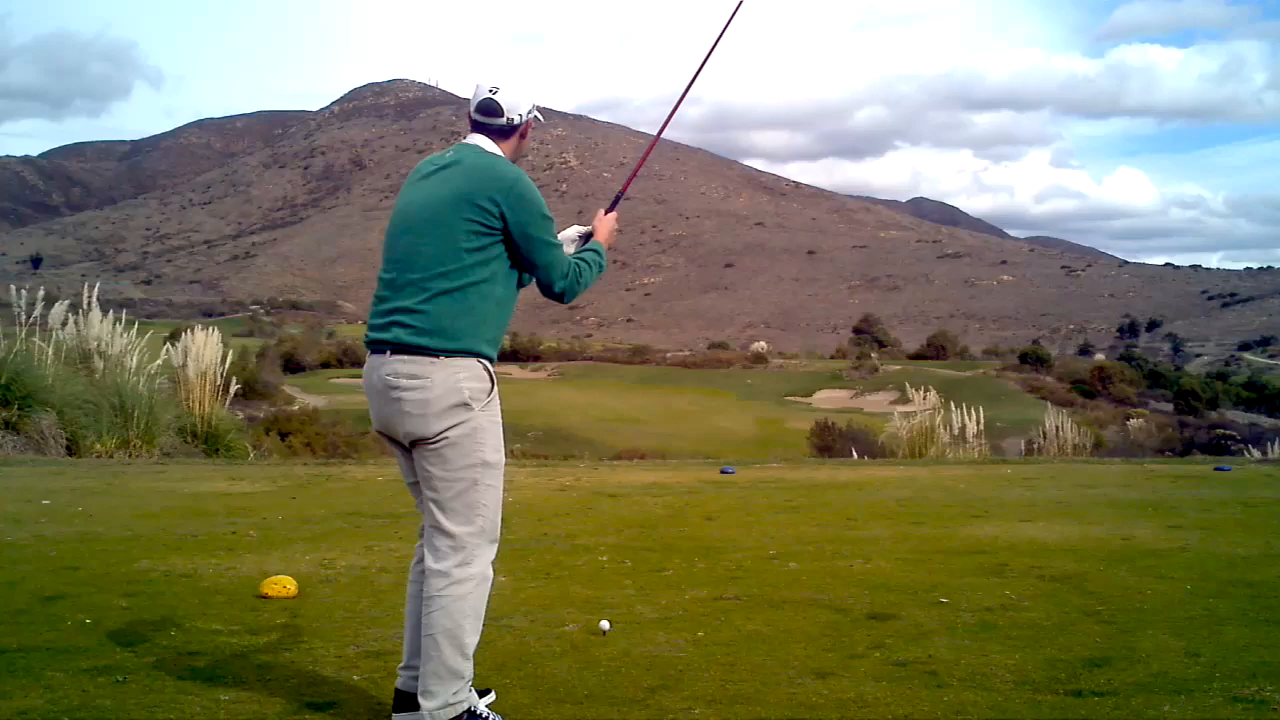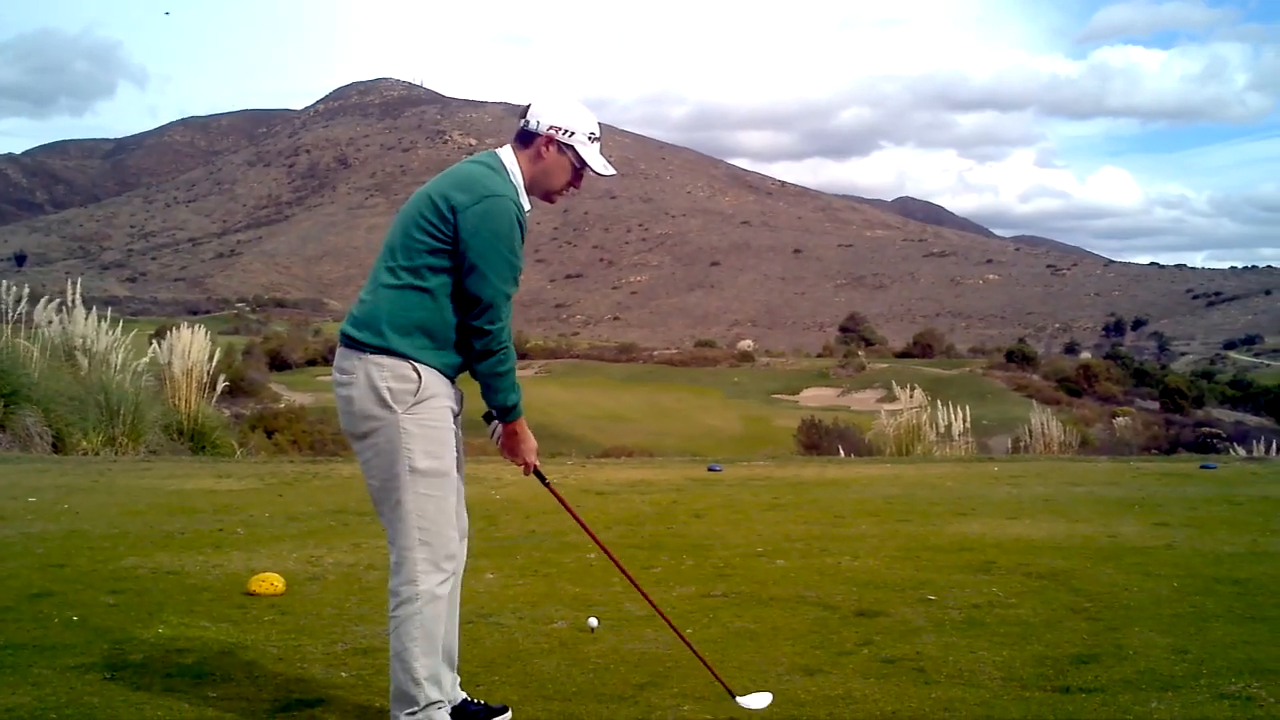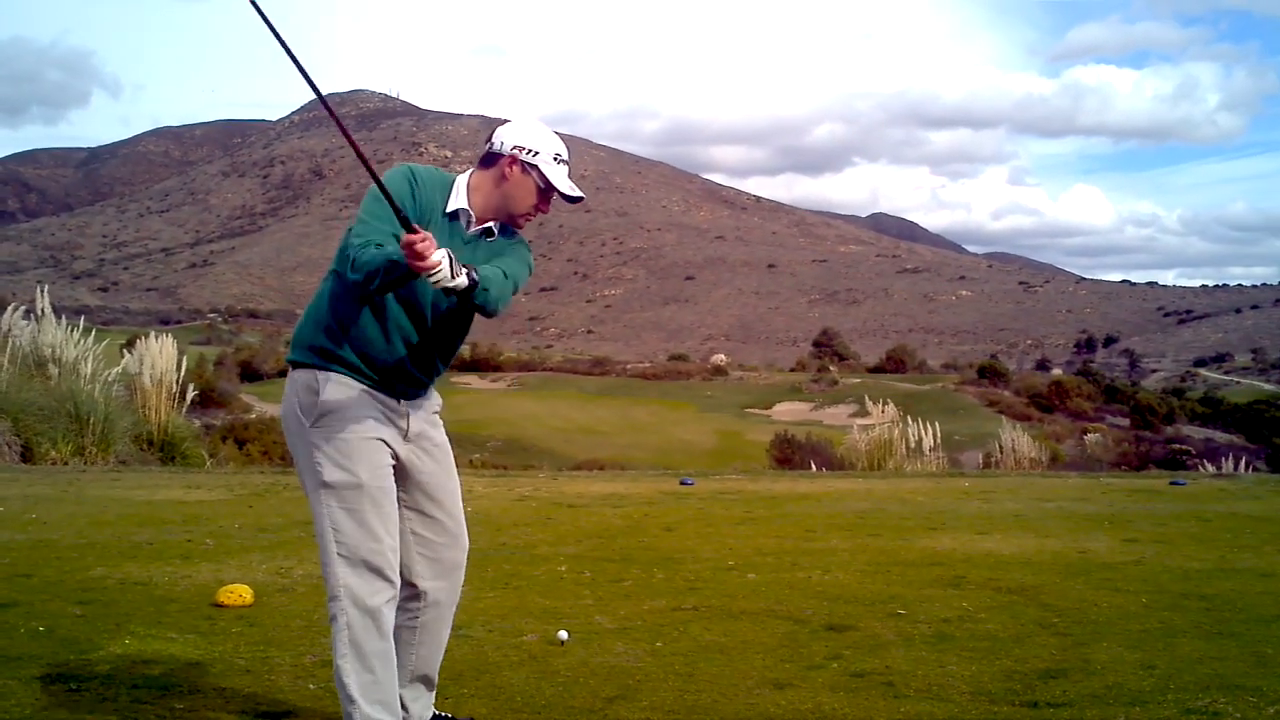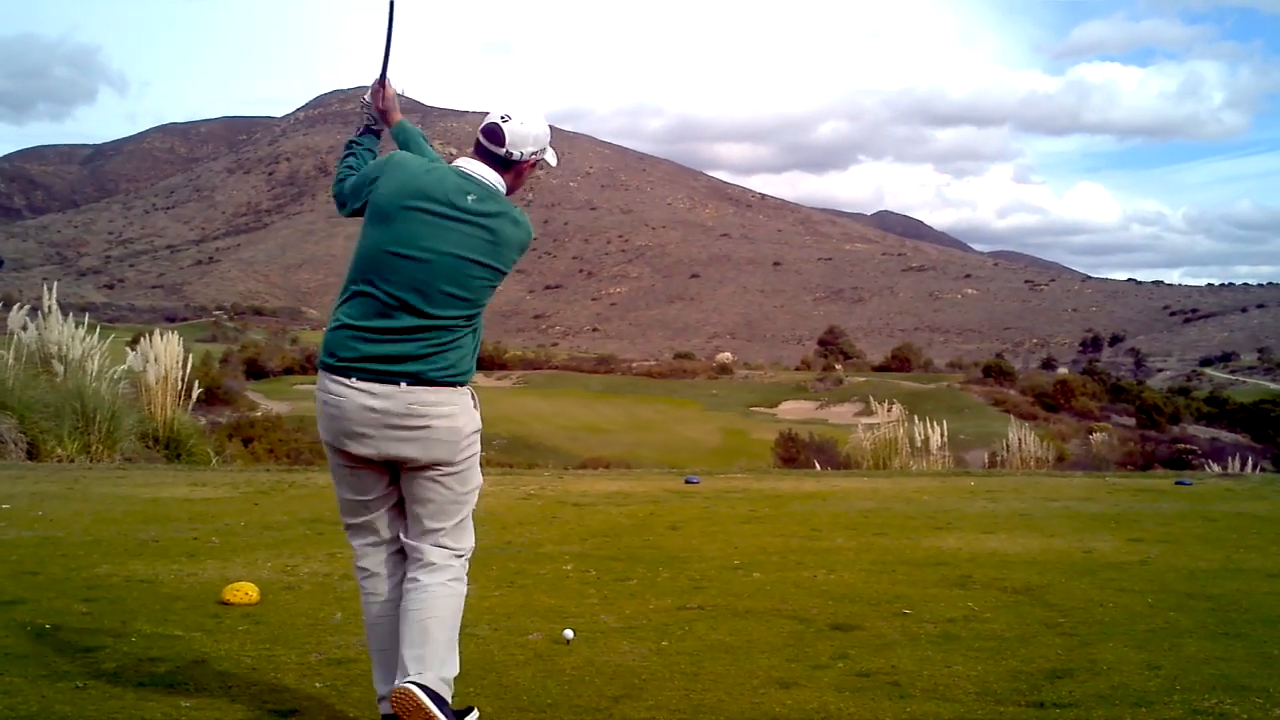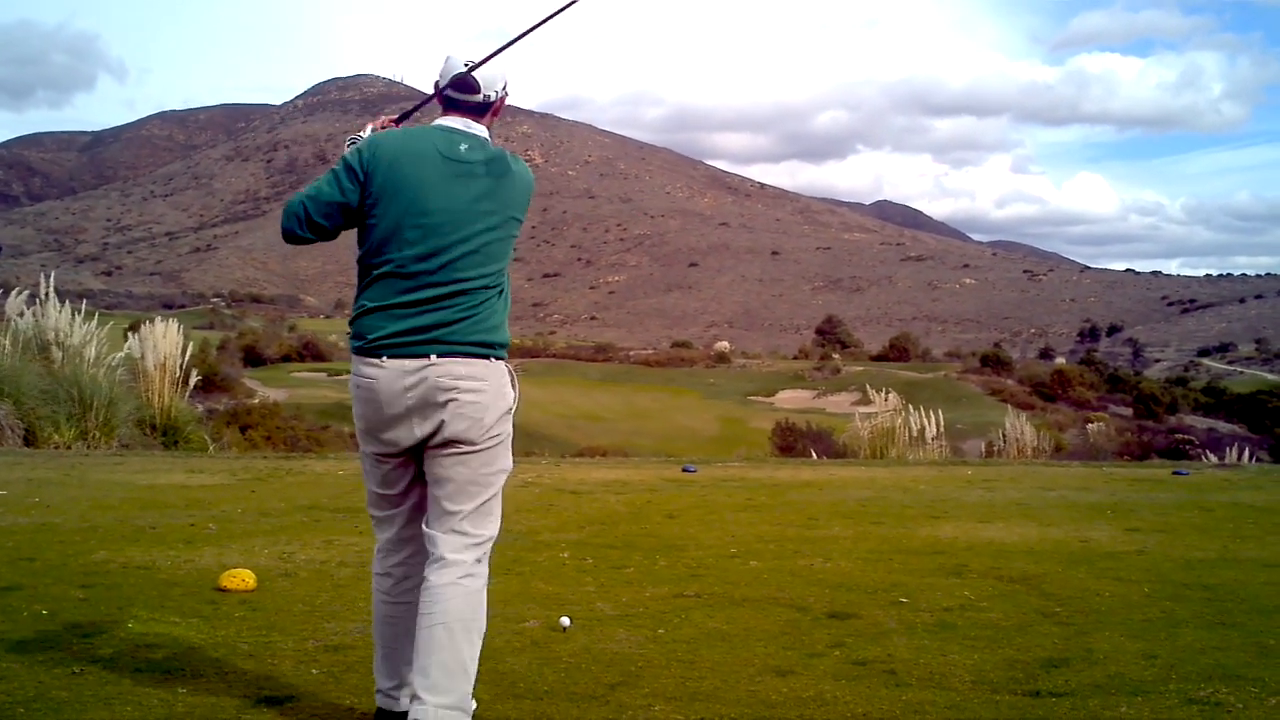
dt=1s
person 1, frame 1
left shoulder: (424, 174)
right shoulder: (507, 183)
right elbow: (561, 284)
left wrist: (554, 244)
right wrist: (597, 246)
left hip: (389, 375)
right hip: (447, 380)
left knee: (442, 538)
right knee: (463, 550)
person 1, frame 2
left shoulder: (482, 182)
right shoulder: (491, 199)
left elbow: (472, 312)
right elbow: (489, 323)
left wrist: (500, 407)
right wrist: (514, 418)
left hip: (409, 375)
right hip: (396, 377)
left knee: (444, 545)
right knee: (428, 557)
person 1, frame 3
left shoulder: (511, 249)
right shoulder: (412, 189)
left elbow: (491, 293)
right elbow: (359, 261)
left wrist: (451, 270)
right wrist: (402, 257)
left hip: (414, 405)
right hip: (336, 392)
left knee: (442, 559)
right knee: (367, 575)
person 1, frame 4
left shoulder: (399, 174)
right shoulder: (512, 227)
left elbow: (349, 185)
left wrist: (375, 120)
right wrist: (396, 122)
left hip: (344, 392)
right hip: (436, 407)
left knee: (380, 554)
right knee: (441, 553)
person 1, frame 5
left shoulder: (381, 153)
right shoulder: (517, 178)
left elbow: (297, 227)
left hip: (380, 375)
right hip: (471, 379)
left knee: (397, 547)
right knee: (460, 553)
